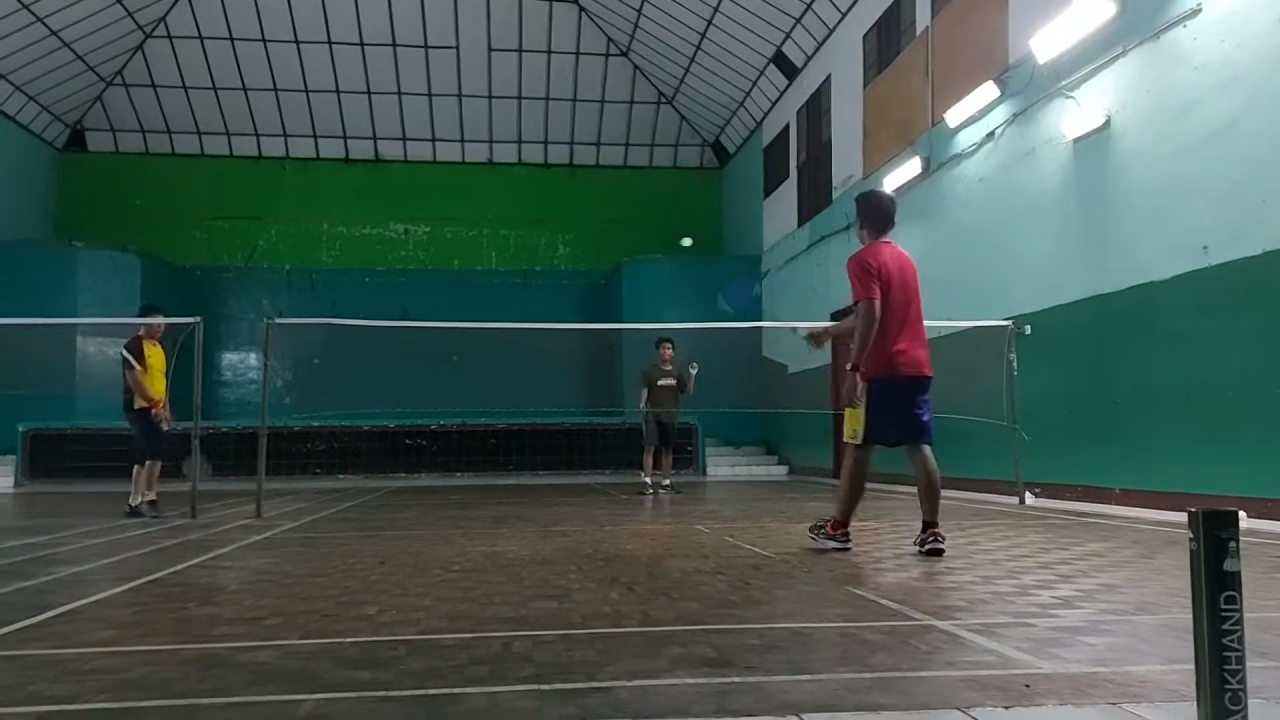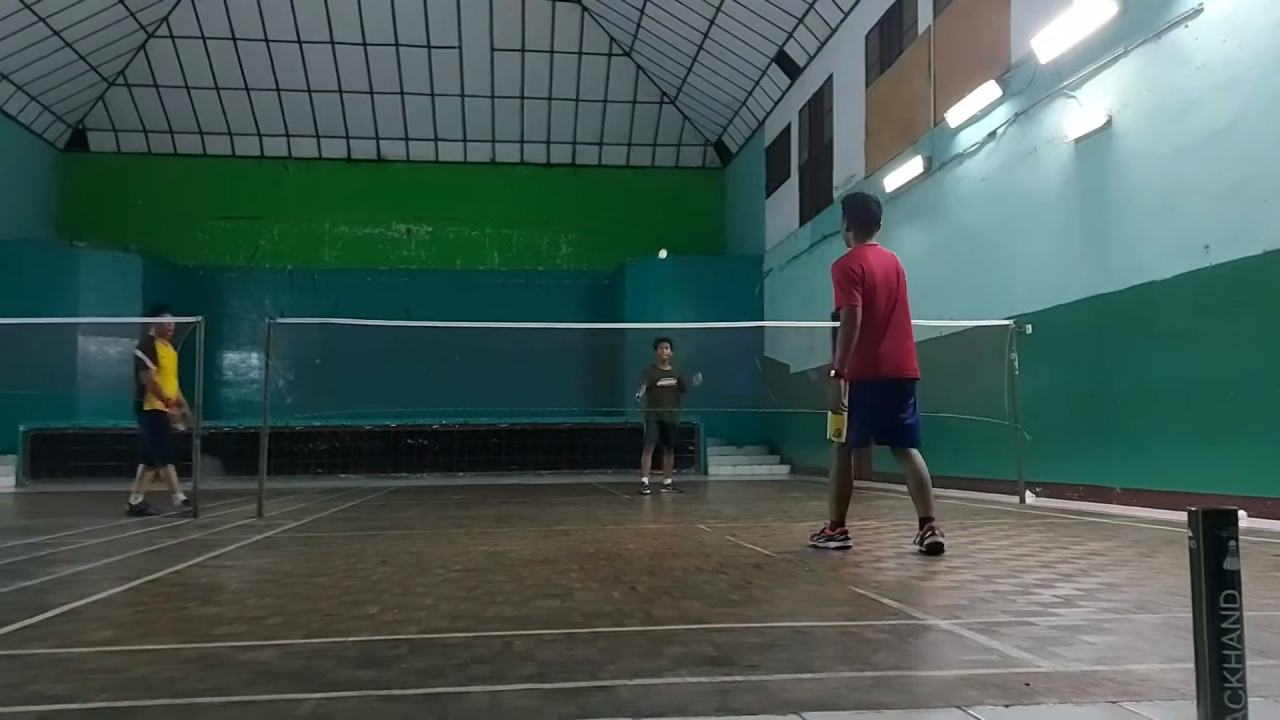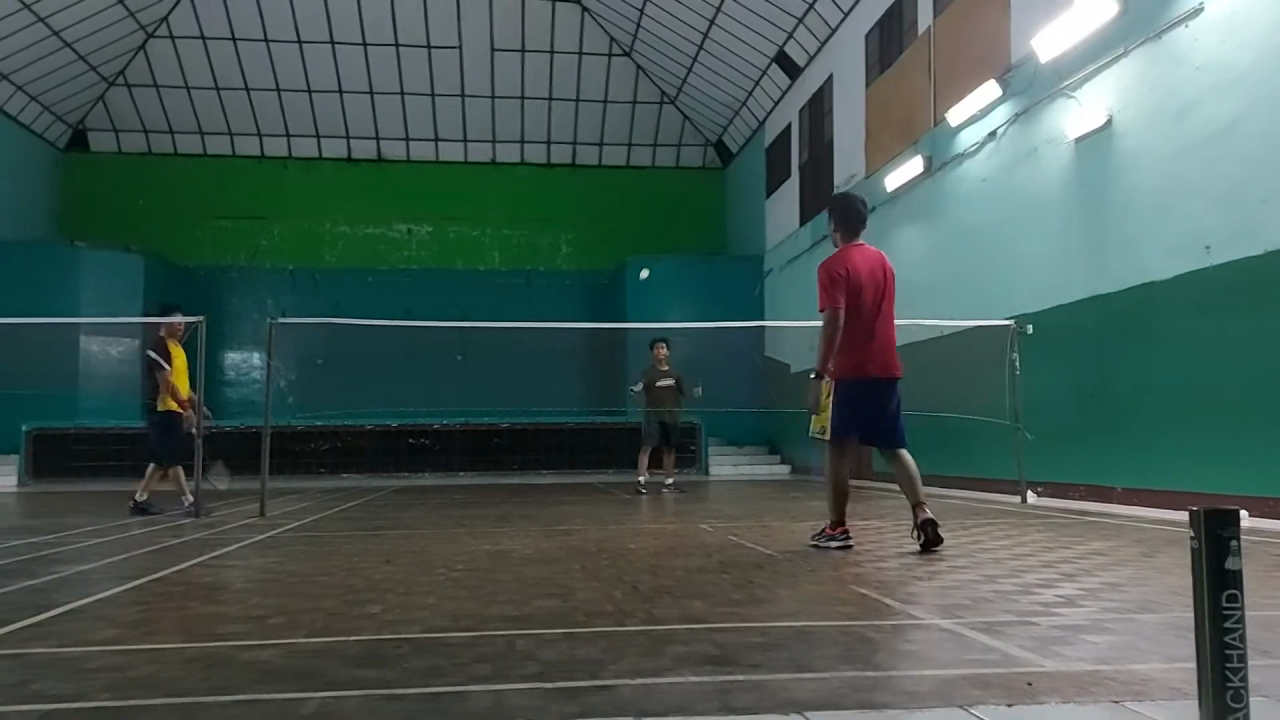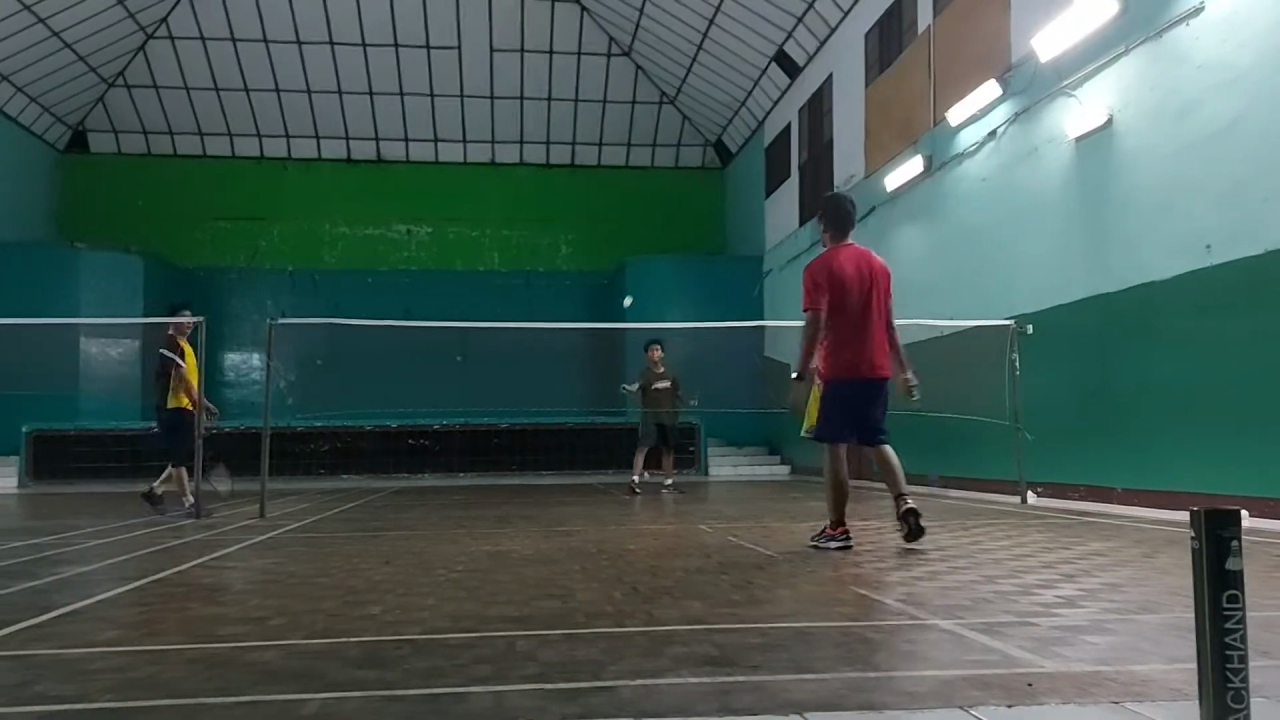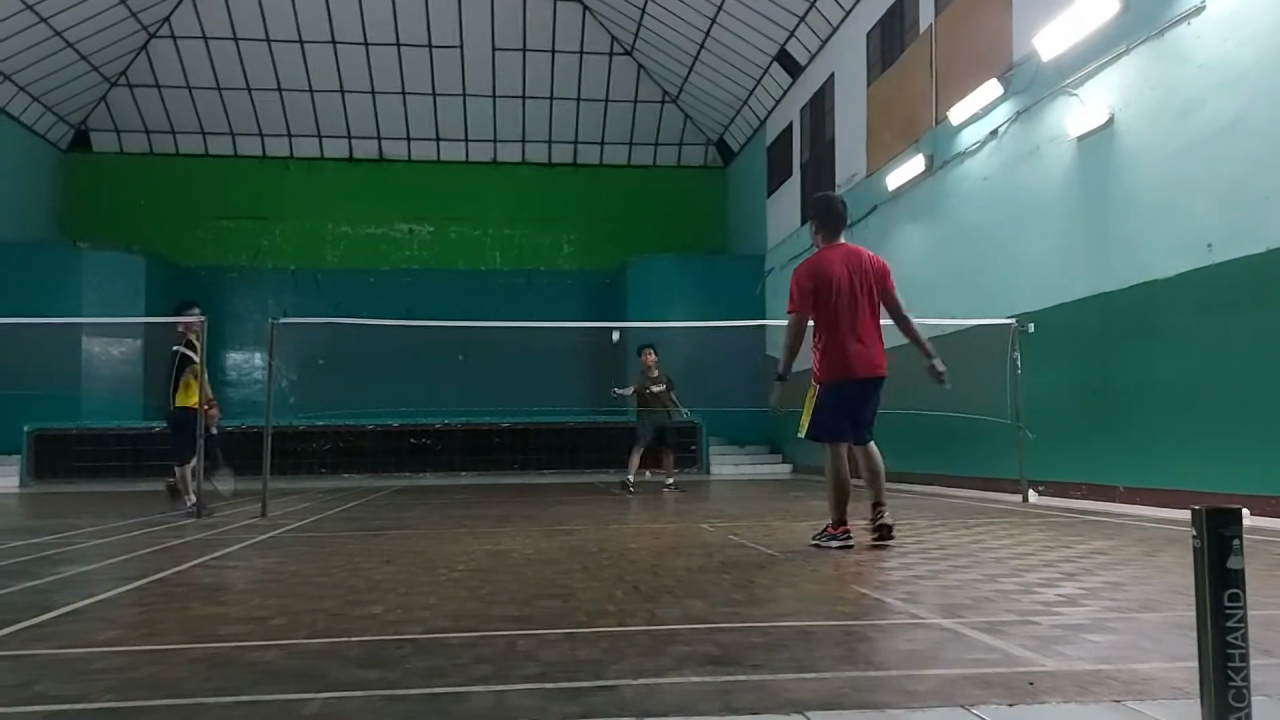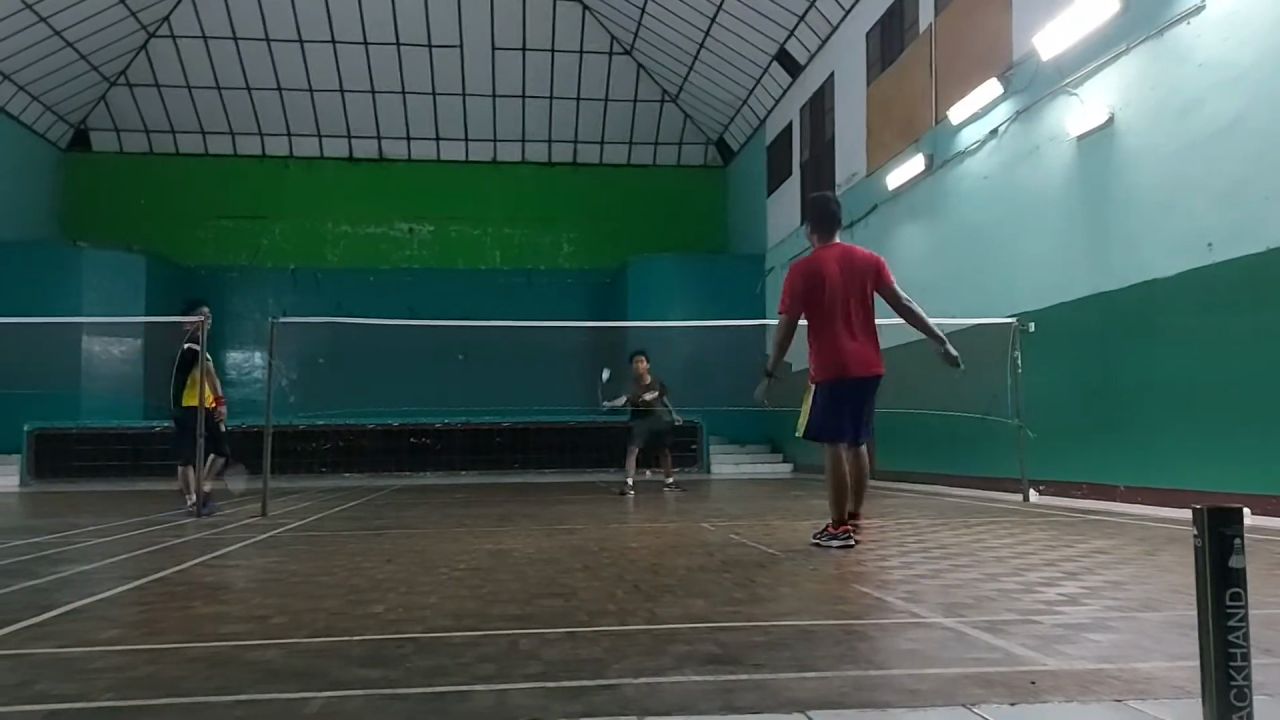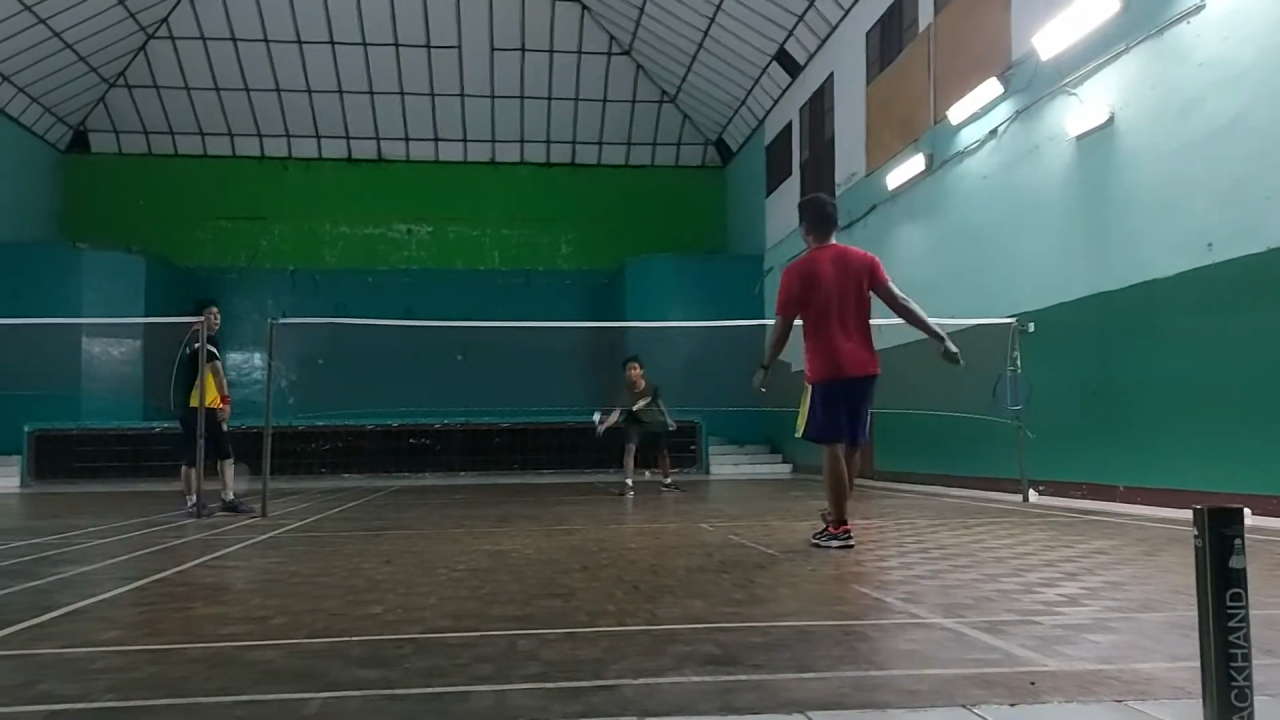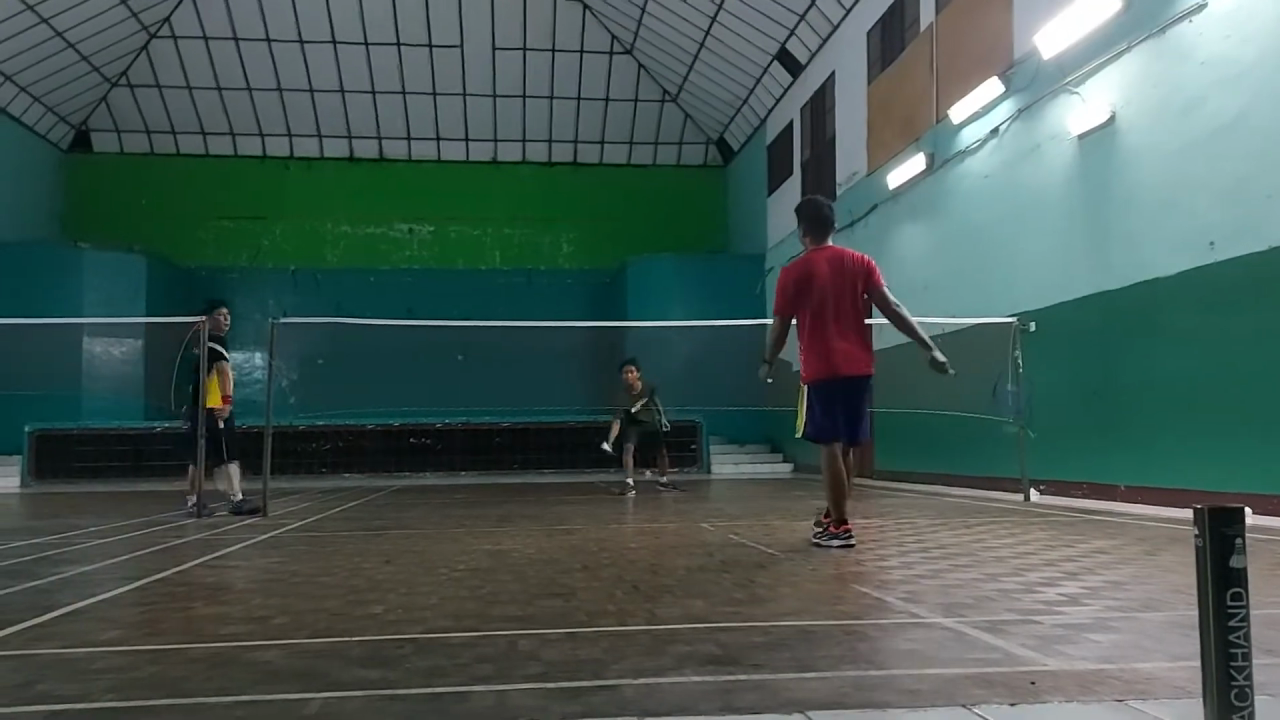
dt=0.1s
person 1, frame 1
left shoulder: (862, 260)
right shoulder: (904, 258)
left elbow: (870, 316)
left wrist: (854, 367)
right wrist: (831, 332)
left hip: (881, 370)
right hip: (917, 367)
left knee: (858, 449)
right knee: (919, 447)
left ankle: (838, 527)
right ankle: (931, 531)
person 1, frame 2
left shoulder: (847, 264)
right shoulder: (893, 261)
left elbow: (852, 322)
left wrist: (838, 373)
left hip: (865, 373)
right hip: (903, 370)
left knee: (847, 448)
right knee: (907, 449)
left ankle: (836, 528)
right ankle: (929, 526)
person 1, frame 3
left shoulder: (833, 266)
right shoulder: (883, 263)
left elbow: (834, 324)
left wrist: (819, 375)
left hip: (848, 372)
right hip: (885, 370)
left knee: (839, 448)
right knee: (893, 446)
left ankle: (836, 528)
right ankle: (922, 514)
person 1, frame 4
left shoulder: (819, 268)
right shoulder: (877, 263)
left elbow: (815, 325)
right elbow: (888, 323)
left wrist: (800, 375)
right wrist: (904, 368)
left hip: (839, 372)
right hip: (877, 369)
left knee: (835, 447)
right knee: (876, 441)
left ankle: (837, 528)
right ankle: (904, 502)
person 1, frame 5
left shoulder: (808, 270)
right shoulder: (872, 262)
left elbow: (797, 329)
right elbow: (899, 315)
left wrist: (781, 377)
right wrist: (930, 355)
left hip: (834, 371)
right hip: (872, 368)
left knee: (836, 446)
right knee: (863, 441)
left ankle: (839, 528)
right ankle: (880, 512)
person 1, frame 6
left shoulder: (801, 270)
right shoulder: (868, 260)
left elbow: (786, 328)
right elbow: (904, 306)
left wrist: (769, 373)
right wrist: (941, 342)
left hip: (830, 370)
right hip: (869, 367)
left knee: (835, 445)
right knee: (858, 441)
left ankle: (840, 527)
right ankle: (855, 516)
person 1, frame 7
left shoulder: (796, 271)
right shoulder: (864, 261)
left elbow: (782, 328)
right elbow: (901, 304)
left wrist: (764, 368)
right wrist: (940, 339)
left hip: (826, 371)
right hip: (863, 368)
left knee: (833, 447)
right knee: (850, 445)
left ankle: (838, 527)
right ankle: (837, 515)
person 1, frame 8
left shoulder: (793, 272)
right shoulder: (859, 263)
left elbow: (780, 327)
right elbow: (892, 311)
left wrist: (767, 363)
right wrist: (930, 348)
left hip: (821, 371)
right hip: (858, 368)
left knee: (831, 446)
right knee: (847, 445)
left ankle: (839, 527)
right ankle: (833, 514)
person 2, frame 1
left shoulder: (158, 347)
right shoulder: (133, 346)
right elbow: (134, 380)
left wrist: (163, 406)
right wrist: (153, 404)
left hip: (153, 409)
right hip: (140, 408)
left knee: (144, 456)
right knee: (155, 453)
left ankle: (134, 503)
right ankle: (149, 498)
person 2, frame 2
left shoulder: (170, 347)
right shoulder: (146, 347)
right elbow: (150, 381)
left wrist: (183, 406)
right wrist: (170, 405)
left hip: (166, 410)
right hip: (152, 409)
left knee: (151, 458)
right knee: (163, 456)
left ankle: (135, 502)
right ankle: (180, 500)
person 2, frame 3
left shoulder: (178, 347)
right shoulder: (159, 348)
right elbow: (167, 382)
left wrist: (195, 404)
right wrist: (186, 407)
left hip: (175, 410)
right hip: (164, 410)
left knee: (162, 459)
right knee: (173, 458)
left ankle: (139, 500)
right ankle: (188, 501)
person 2, frame 4
left shoulder: (185, 345)
right shoulder: (170, 346)
right elbow: (182, 379)
left wrist: (204, 402)
right wrist: (198, 404)
left hip: (185, 408)
right hip: (173, 408)
left knee: (184, 457)
right knee: (180, 457)
left ankle: (154, 491)
right ankle: (189, 502)
person 2, frame 5
left shoulder: (192, 342)
right shoulder: (184, 344)
right elbow: (198, 375)
left wrist: (208, 404)
right wrist: (211, 404)
left hip: (196, 408)
right hip: (183, 408)
right knee: (184, 456)
left ankle: (176, 484)
right ankle: (191, 501)
person 2, frame 6
left shoulder: (196, 340)
right shoulder: (194, 341)
right elbow: (209, 372)
right wrist: (221, 401)
left hip: (204, 406)
right hip: (189, 407)
left knee: (221, 450)
right knee: (188, 456)
left ankle: (203, 489)
right ankle: (192, 501)
person 2, frame 7
left shoulder: (196, 342)
right shoulder: (207, 341)
right elbow: (216, 371)
right wrist: (225, 401)
left hip: (211, 407)
right hip: (197, 408)
left knee: (225, 454)
right knee: (193, 458)
left ankle: (228, 498)
right ankle: (192, 502)
person 2, frame 8
left shoulder: (213, 341)
right shoulder: (217, 341)
right elbow: (223, 372)
right wrist: (227, 401)
left hip: (218, 409)
right hip: (208, 409)
left knee: (230, 456)
right knee: (199, 458)
left ankle: (236, 500)
right ankle: (192, 502)
